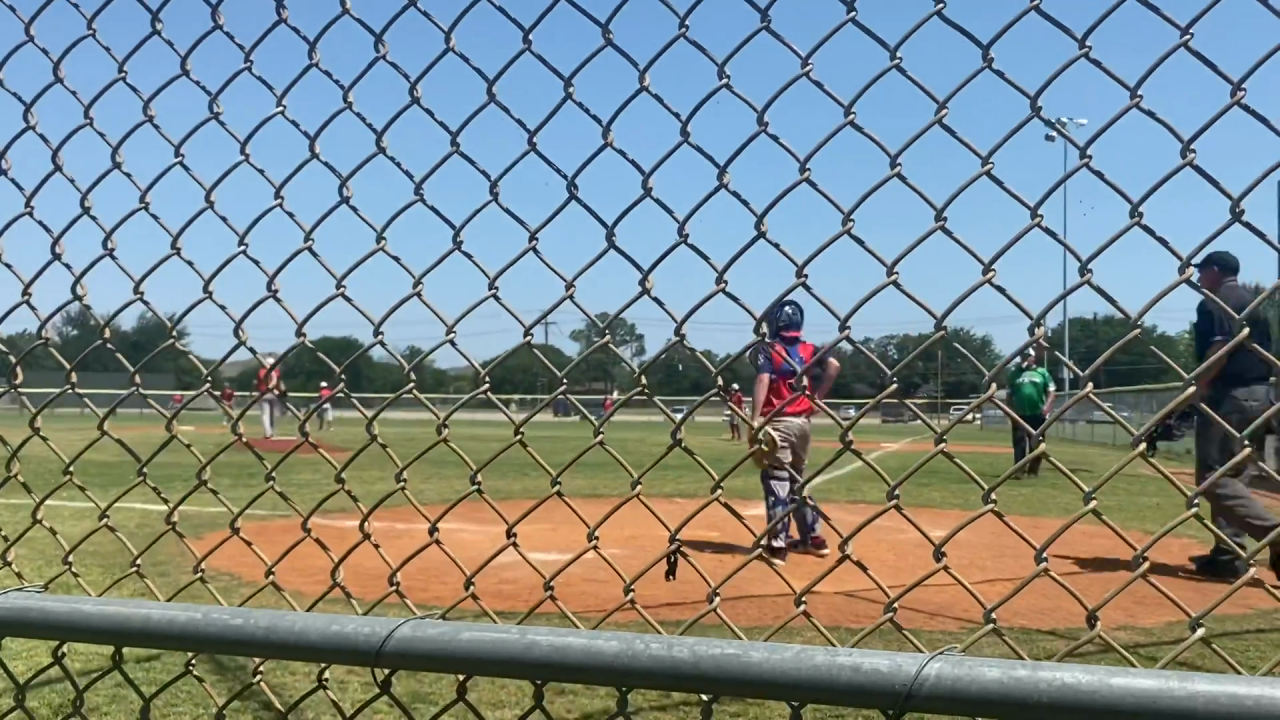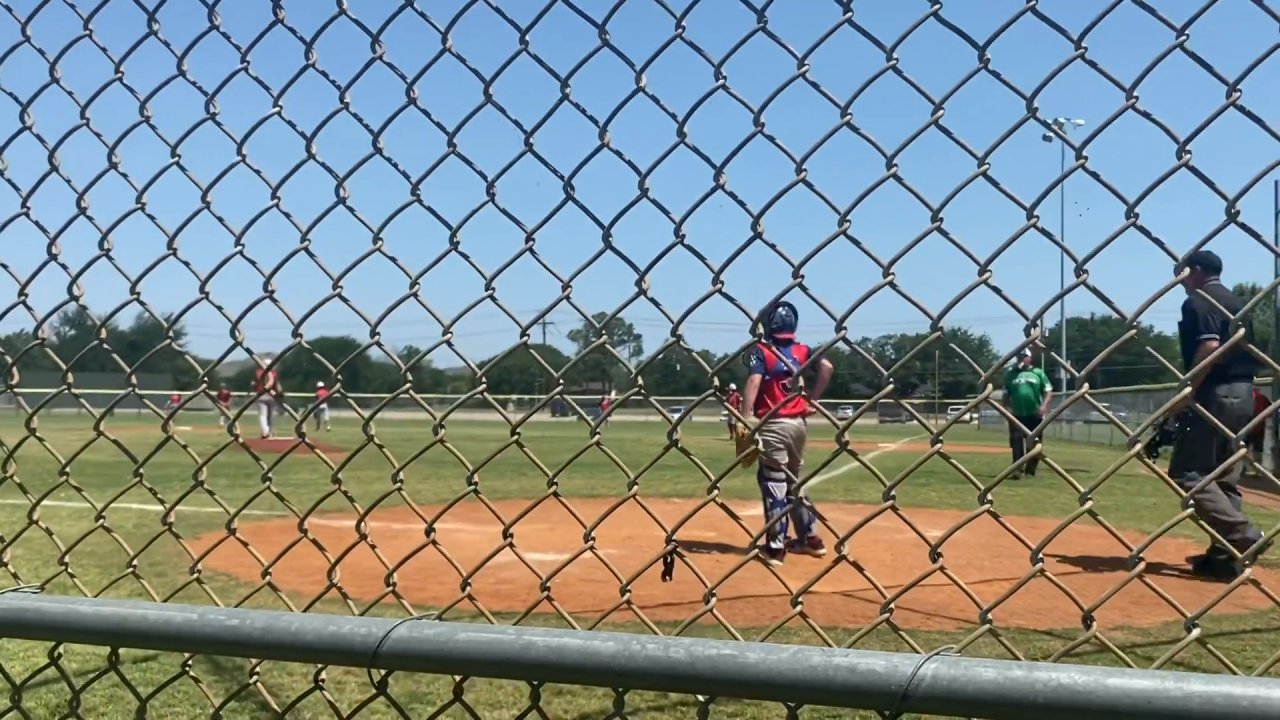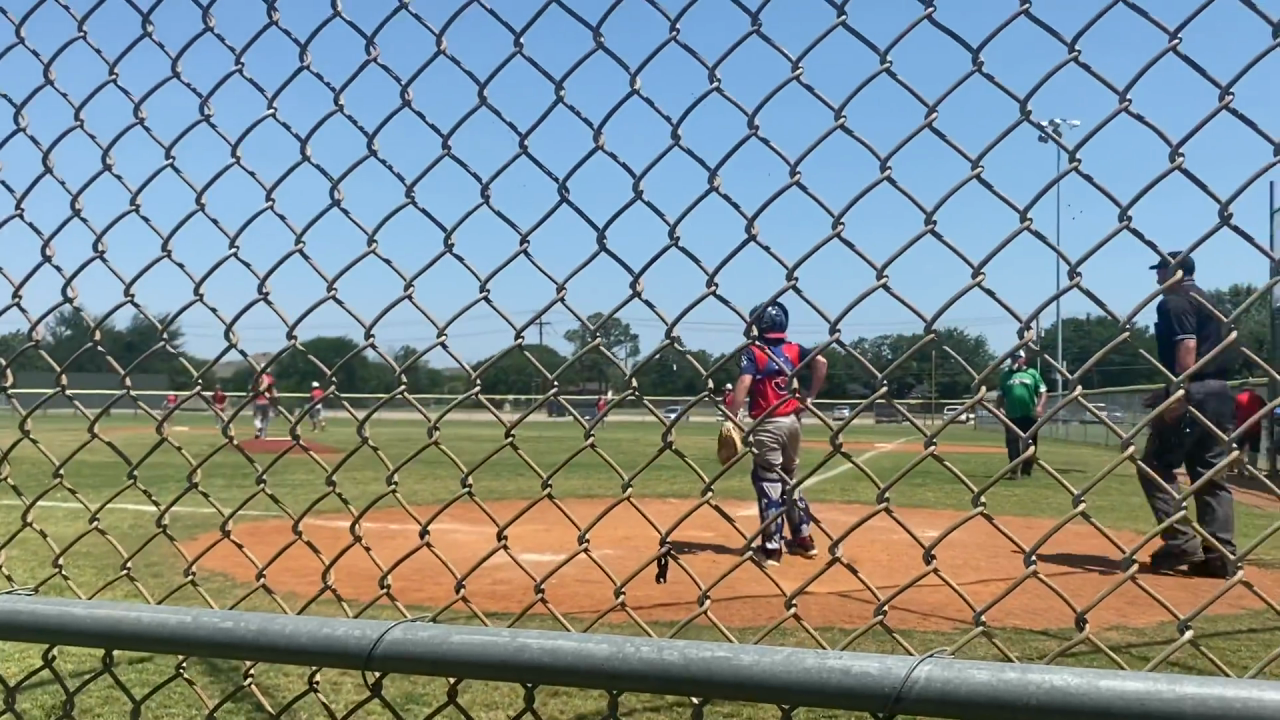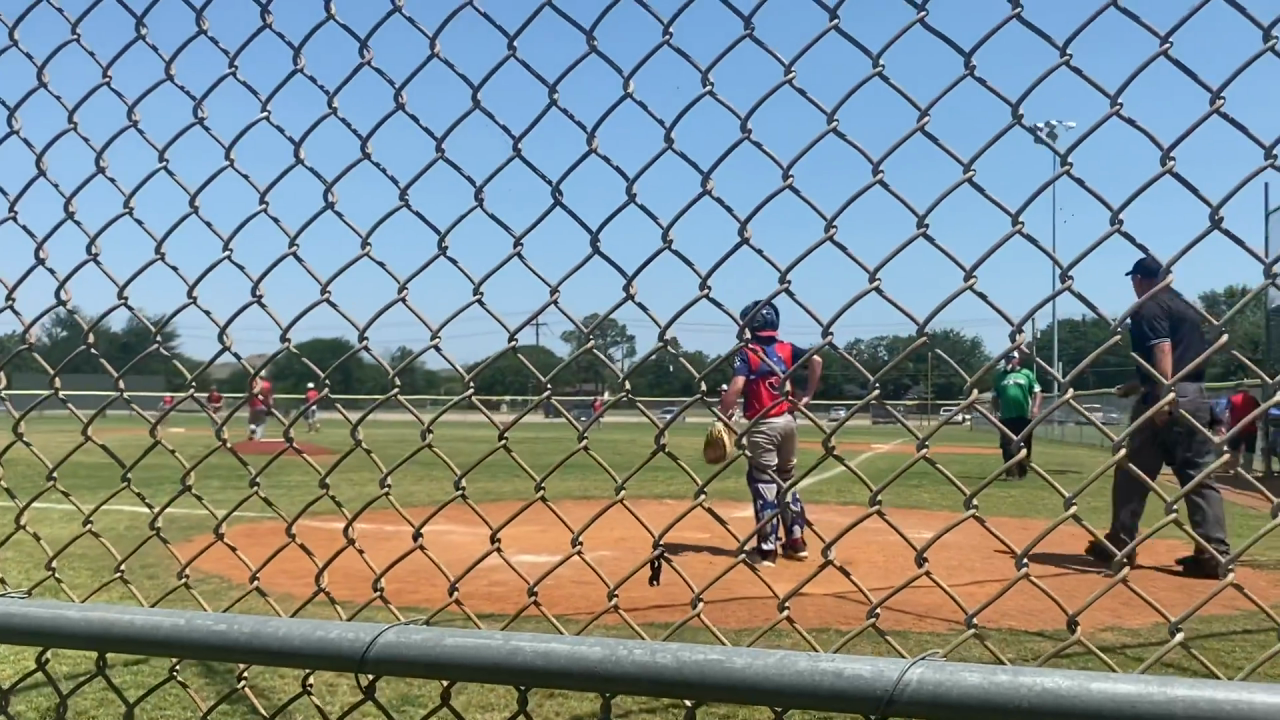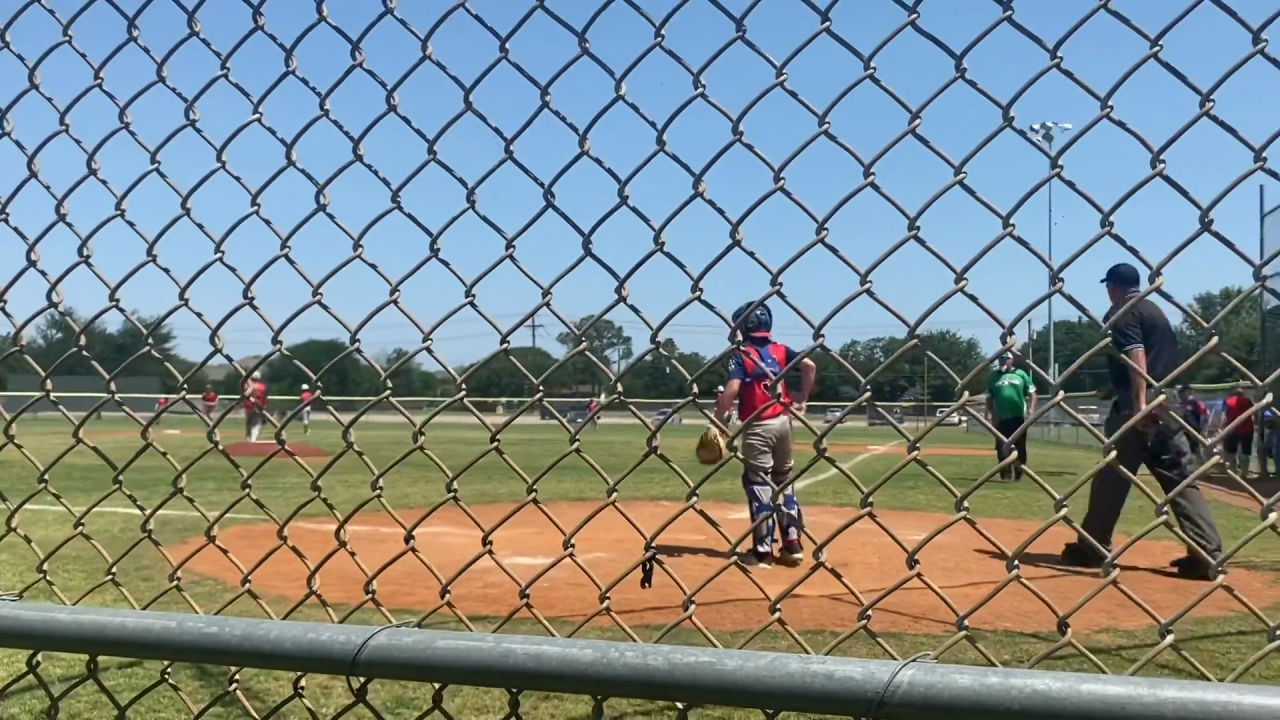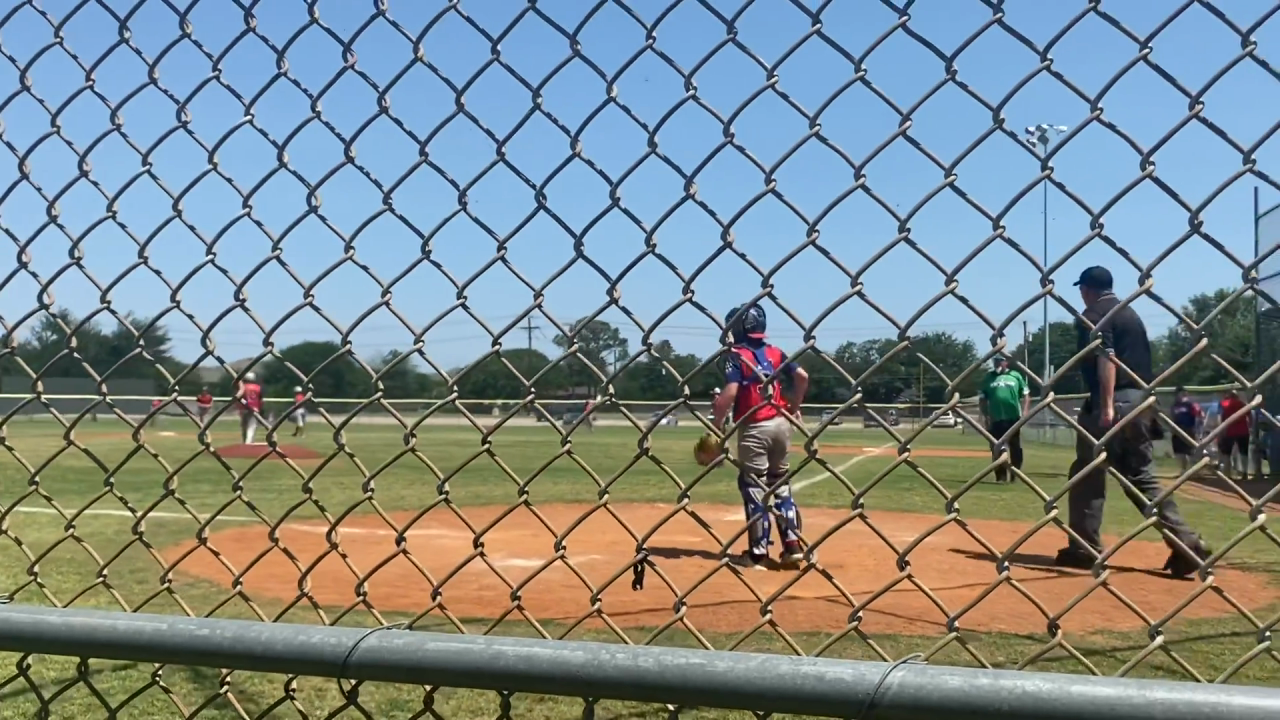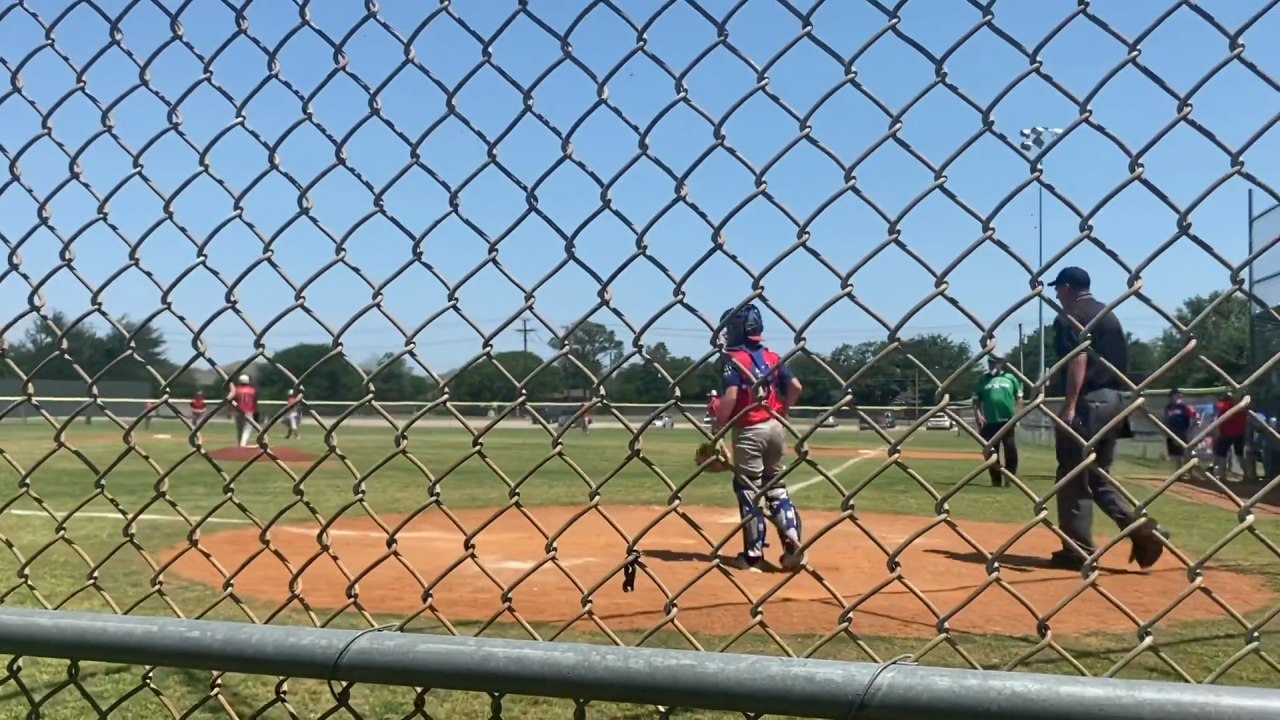
dt=0.1s
person 1, frame 1
left shoulder: (1214, 303)
right shoulder: (1251, 301)
left elbow: (1220, 350)
left wrist: (1196, 391)
left hip: (1229, 396)
left knee: (1214, 479)
right knee: (1233, 477)
right ankle: (1228, 555)
person 1, frame 2
left shoulder: (1198, 301)
right shoulder: (1234, 301)
left elbow: (1209, 347)
left wrist: (1189, 392)
left hip: (1214, 395)
right hip: (1242, 395)
left knee: (1187, 472)
right knee: (1226, 475)
left ankle: (1244, 534)
right ankle: (1227, 555)
person 1, frame 3
left shoulder: (1173, 301)
right shoulder: (1208, 302)
left elbow: (1186, 347)
left wrist: (1175, 393)
right wrist: (1168, 390)
left hip: (1192, 394)
right hip: (1219, 393)
left knee: (1157, 468)
right knee: (1212, 475)
left ankle: (1179, 542)
right ankle: (1221, 554)
person 1, frame 4
left shoulder: (1146, 307)
right shoulder: (1184, 305)
left elbow: (1161, 349)
left wrist: (1162, 398)
right wrist: (1138, 384)
left hip: (1165, 398)
right hip: (1195, 395)
left knee: (1133, 471)
right knee: (1198, 476)
left ankle: (1118, 543)
right ankle: (1214, 553)
person 1, frame 5
left shoulder: (1120, 313)
right shoulder: (1156, 311)
left elbow: (1136, 355)
left wrist: (1139, 402)
left hip: (1135, 404)
left knee: (1111, 476)
right knee: (1179, 478)
left ankle: (1093, 547)
right ankle: (1207, 553)
person 1, frame 6
left shoulder: (1092, 316)
right shoulder: (1131, 314)
left elbow: (1106, 359)
left wrist: (1106, 407)
left hip: (1110, 403)
right hip: (1138, 401)
left knee: (1087, 477)
right knee: (1142, 478)
left ankle: (1085, 550)
right ankle: (1186, 544)
person 1, frame 7
left shoulder: (1069, 316)
right shoulder: (1109, 315)
left elbow: (1078, 359)
right elbow: (1119, 362)
left wrist: (1069, 406)
left hip: (1087, 402)
right hip: (1114, 401)
left knee: (1075, 478)
right knee: (1097, 479)
left ankle: (1078, 551)
right ankle: (1143, 530)
person 2, frame 1
left shoulder: (767, 349)
right shoulder: (808, 350)
left elbow: (763, 381)
right elbow: (833, 365)
left wrist: (755, 420)
right wrist: (817, 396)
left hip: (779, 422)
right hip: (803, 421)
left knee: (777, 482)
right knee: (797, 479)
left ankle: (776, 546)
right ankle: (813, 539)
person 2, frame 2
left shoulder: (761, 351)
right shoulder: (801, 350)
left elbow: (754, 382)
right elbow: (826, 365)
left wrist: (743, 417)
right wrist: (814, 397)
left hip: (774, 424)
right hip: (799, 422)
left knee: (774, 483)
right knee: (794, 479)
left ankle: (776, 547)
right ankle: (810, 538)
person 2, frame 3
left shoulder: (752, 351)
right shoulder: (794, 350)
left elbow: (744, 383)
right elbow: (821, 362)
left wrist: (731, 419)
right wrist: (810, 396)
left hip: (768, 424)
right hip: (792, 421)
left knee: (768, 484)
right knee: (789, 479)
left ankle: (771, 548)
right ankle: (802, 539)
person 2, frame 4
left shoulder: (746, 352)
right shoulder: (786, 348)
left elbow: (737, 385)
right elbow: (816, 360)
left wrist: (722, 418)
right wrist: (807, 395)
left hip: (763, 425)
right hip: (788, 421)
left knee: (764, 485)
right knee: (786, 480)
left ankle: (767, 549)
right ankle: (796, 542)
person 2, frame 5
left shoulder: (740, 354)
right shoulder: (780, 350)
left elbow: (732, 389)
right elbow: (809, 365)
left wrist: (717, 421)
right wrist: (802, 399)
left hip: (758, 427)
right hip: (783, 422)
left knee: (759, 487)
right knee: (783, 483)
left ankle: (763, 551)
right ankle: (792, 544)
person 2, frame 6
left shoulder: (736, 355)
right shoulder: (775, 353)
left elbow: (730, 393)
right elbow: (802, 377)
left wrist: (716, 425)
right wrist: (793, 410)
left hip: (754, 429)
right hip: (780, 424)
left knee: (754, 490)
right knee: (780, 485)
left ankle: (758, 553)
right ankle: (792, 543)
person 2, frame 7
left shoulder: (732, 357)
right shoulder: (772, 357)
left elbow: (730, 396)
right elbow: (795, 387)
left wrist: (716, 431)
right wrist: (781, 414)
left hip: (748, 431)
right hip: (775, 427)
left knee: (749, 492)
right knee: (776, 488)
left ankle: (753, 555)
right ankle: (792, 543)
